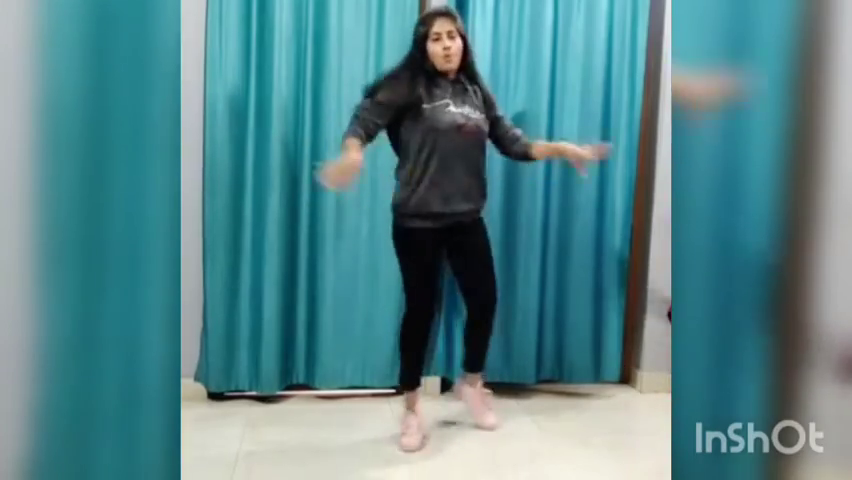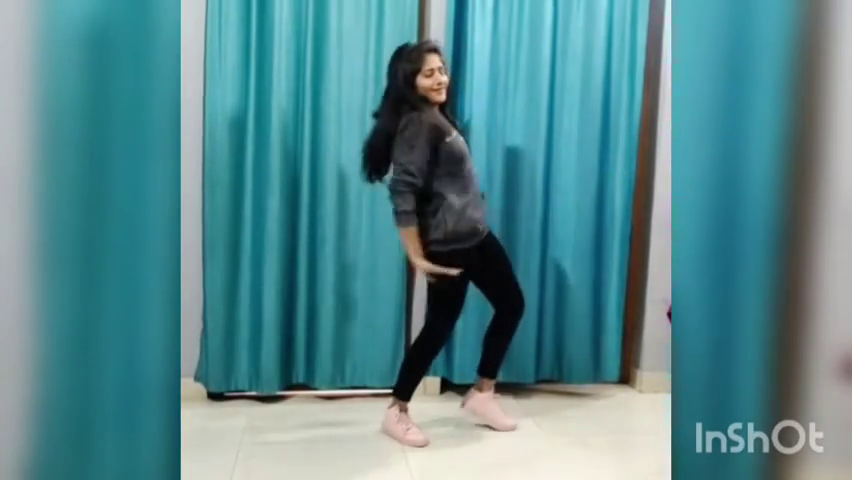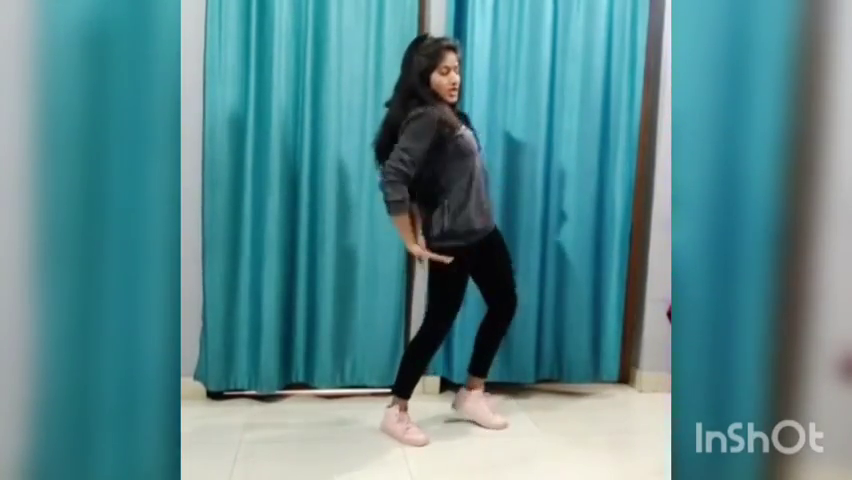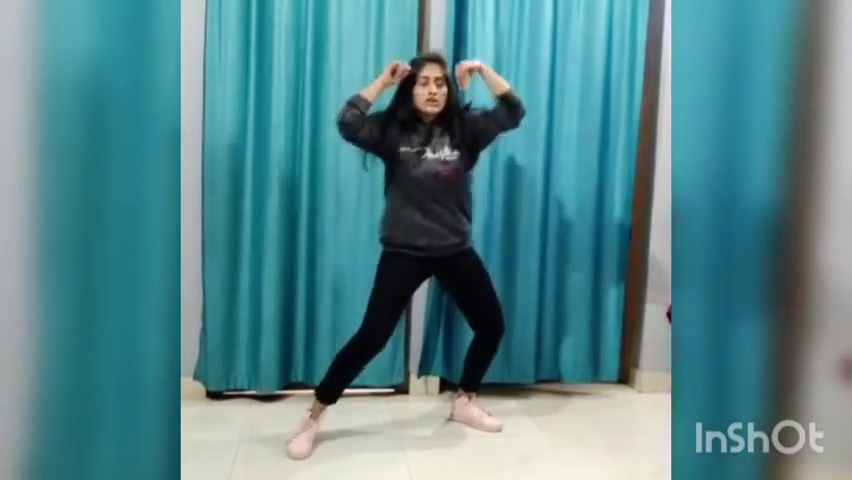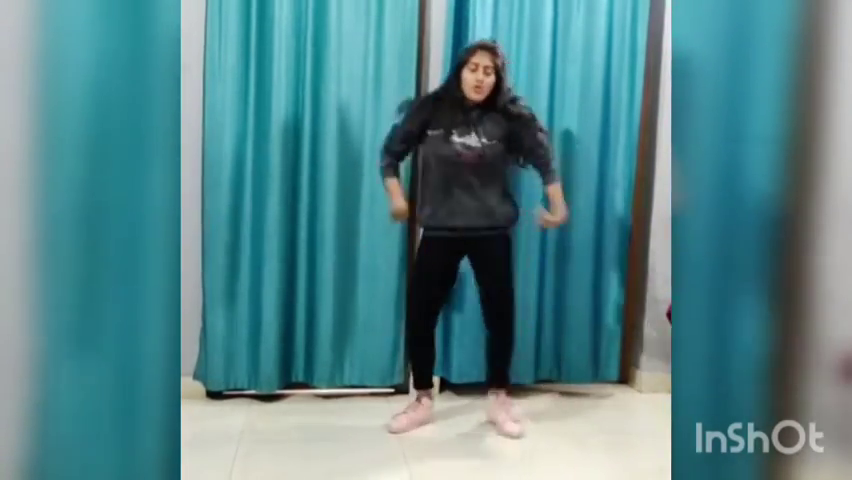
dt=1s
person 1, frame 1
left shoulder: (477, 92)
right shoulder: (405, 87)
left elbow: (514, 144)
right elbow: (364, 121)
left wrist: (561, 149)
right wrist: (352, 154)
left hip: (466, 216)
right hip: (417, 218)
left knee: (483, 301)
right knee: (421, 308)
left ankle: (472, 384)
right ankle: (410, 409)
person 1, frame 2
left shoulder: (435, 119)
right shoulder: (415, 124)
right elbow: (404, 193)
right wrist: (416, 256)
left hip: (472, 232)
right hip: (447, 239)
left knee: (512, 302)
right knee: (440, 325)
left ankle: (481, 394)
right ankle: (397, 412)
person 1, frame 3
left shoulder: (448, 115)
right shoulder: (425, 119)
right elbow: (394, 180)
right wrist: (411, 241)
left hip: (481, 229)
right hip: (450, 239)
left knee: (504, 304)
right knee: (438, 322)
left ankle: (471, 394)
right ankle: (396, 411)
person 1, frame 4
left shoulder: (465, 127)
right shoulder: (391, 131)
left elbow: (513, 113)
right elbow: (347, 123)
left wrist: (482, 70)
right wrist: (384, 81)
left hip: (455, 250)
right hip: (403, 252)
left knee: (491, 325)
right knee: (371, 336)
left ankle: (465, 401)
right ankle: (313, 417)
person 1, frame 5
left shoulder: (510, 119)
right shoulder: (431, 112)
left elbow: (543, 158)
right elbow: (390, 153)
left wrist: (557, 204)
right wrist: (395, 195)
left hip: (491, 233)
right hip: (440, 233)
left knee: (499, 315)
right knee: (420, 317)
left ankle: (499, 400)
right ankle: (422, 401)
